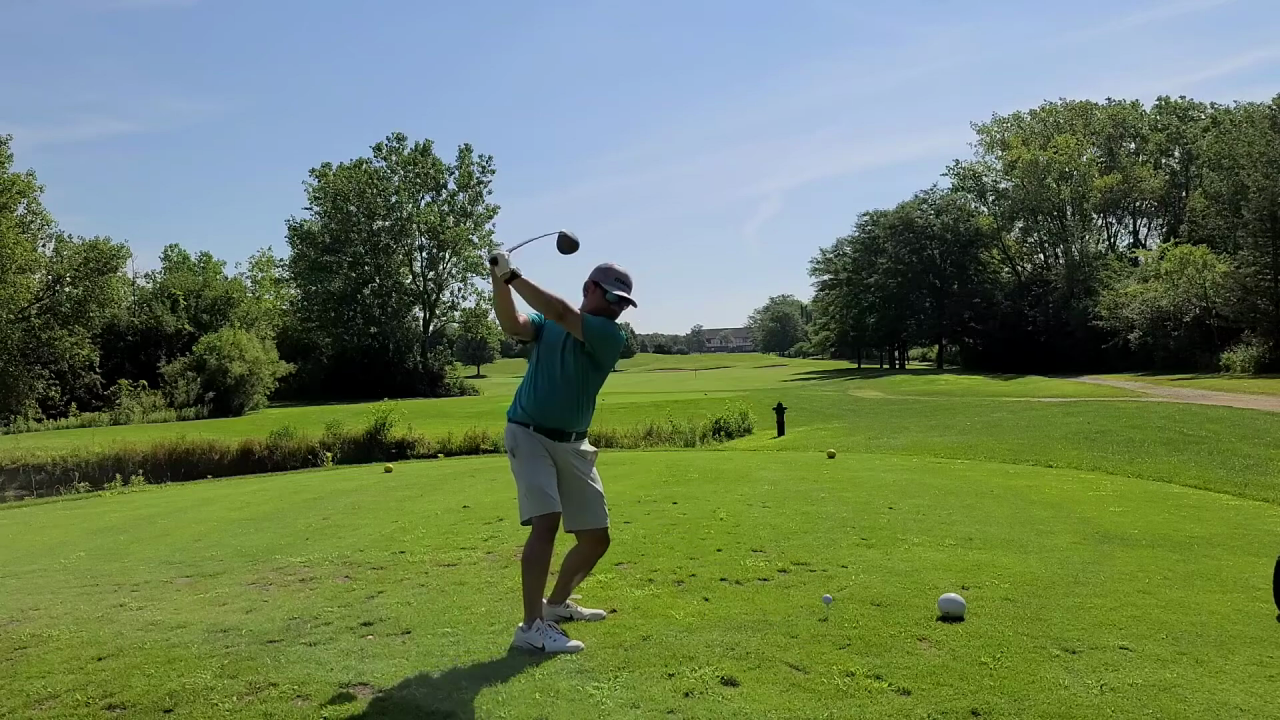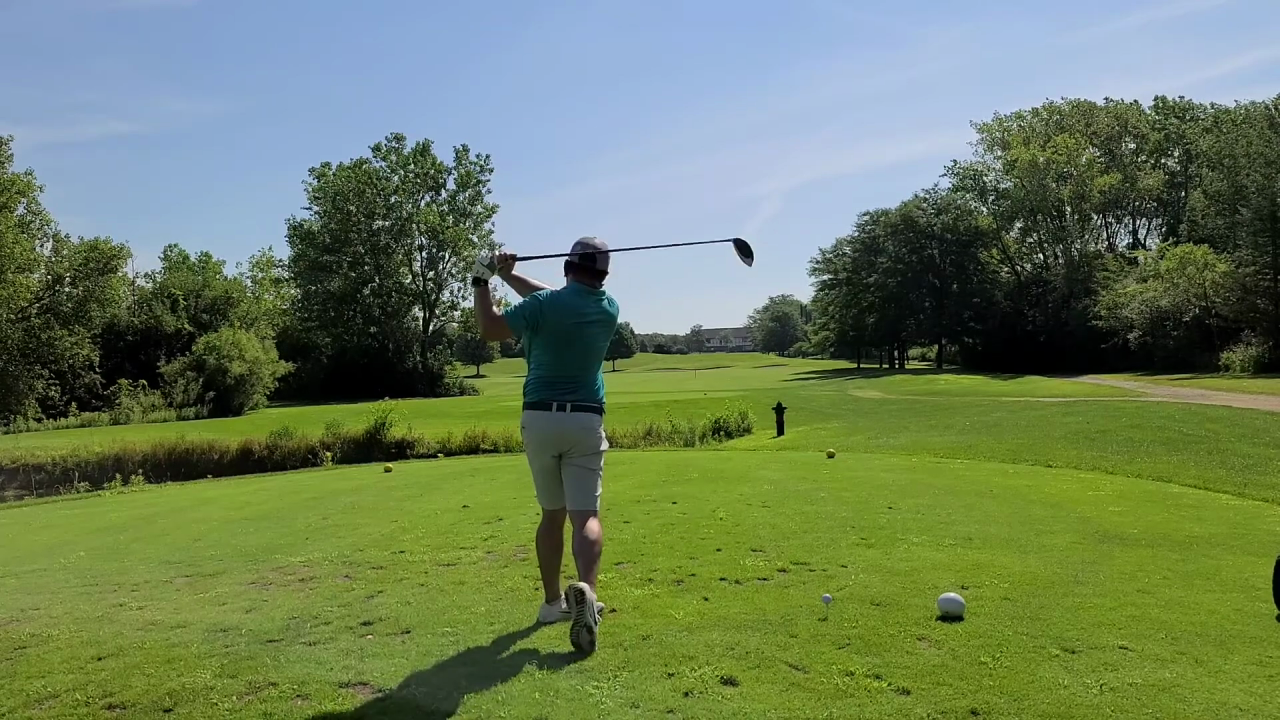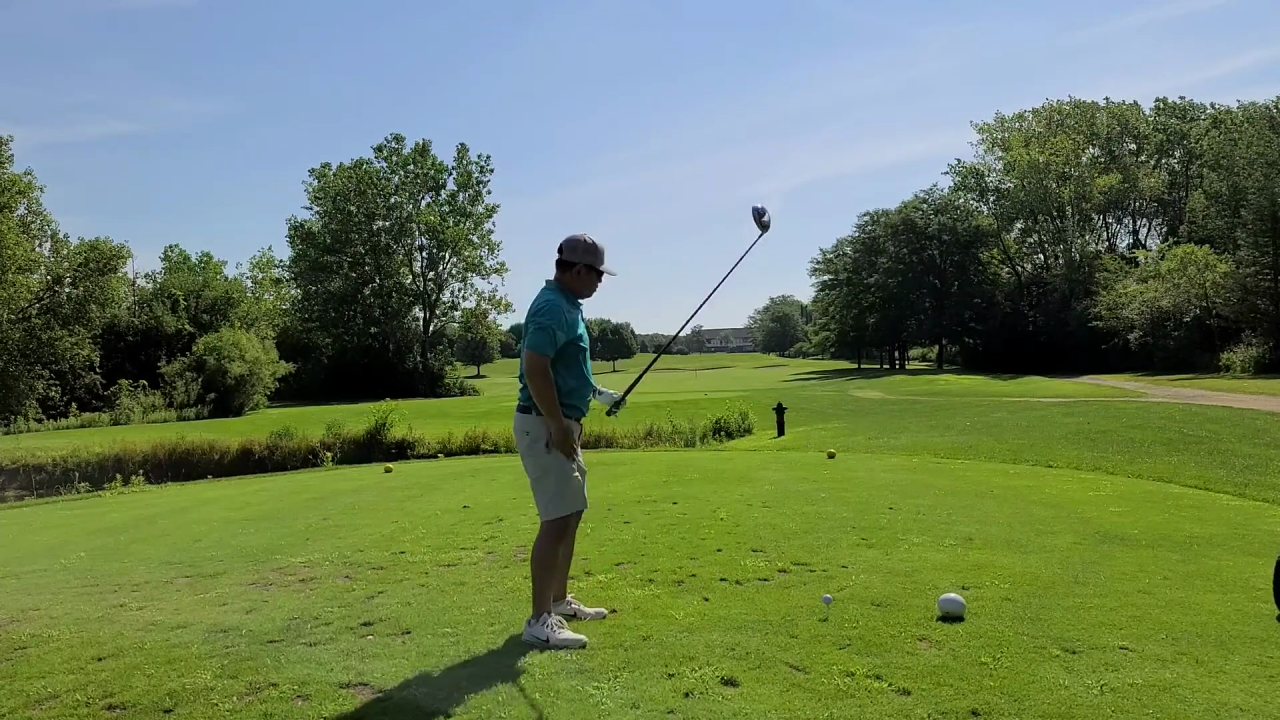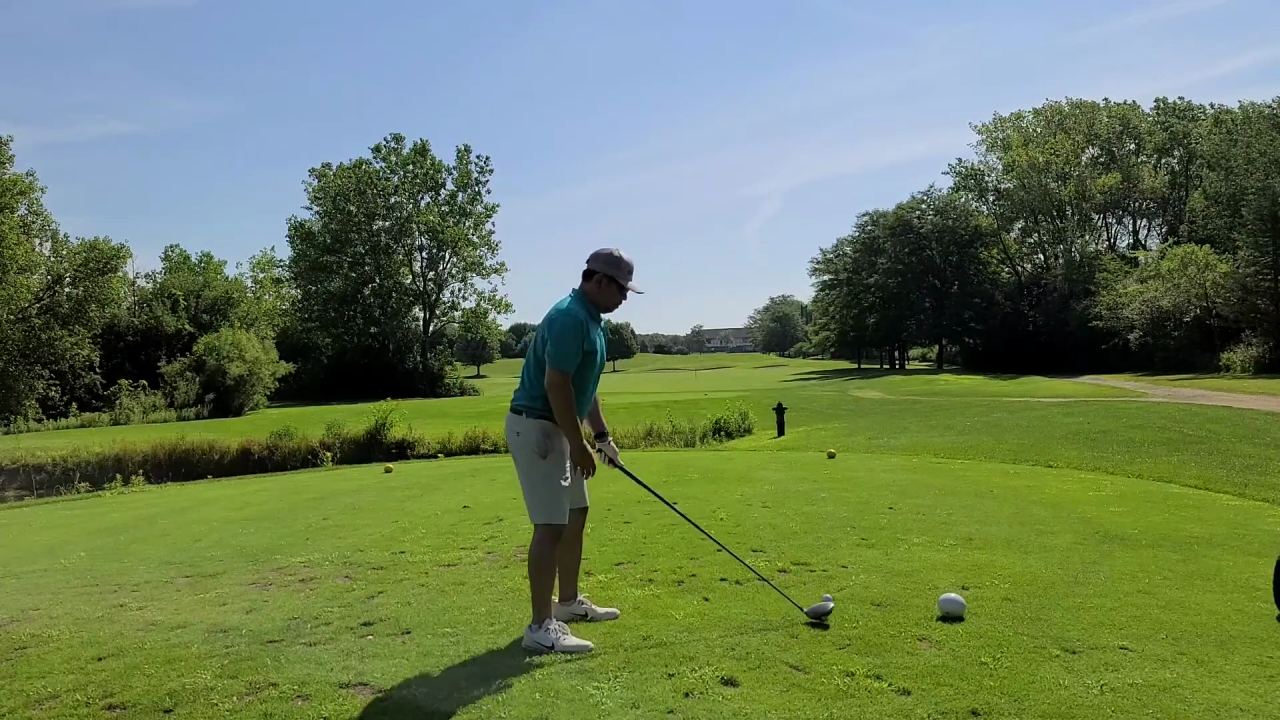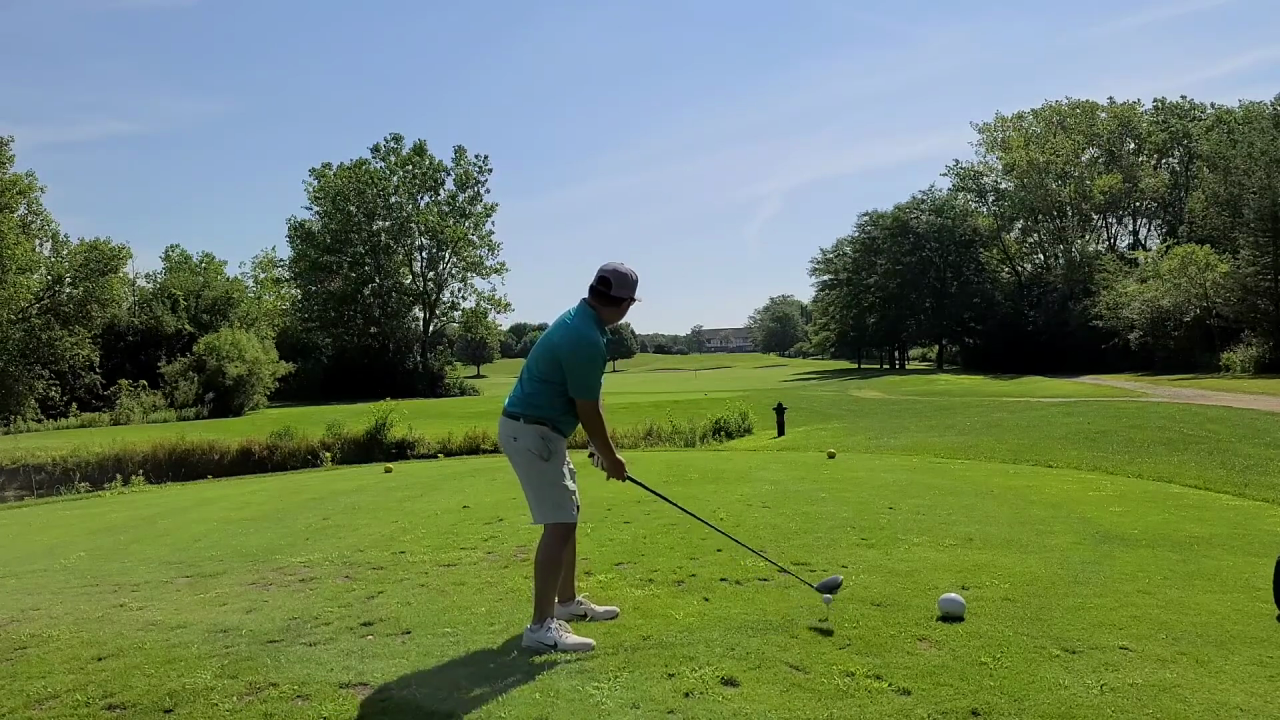
dt=1s
person 1, frame 1
left shoulder: (610, 336)
right shoulder: (545, 320)
left elbow: (563, 315)
right elbow: (513, 325)
left wrist: (515, 279)
right wrist: (499, 284)
left hip: (573, 445)
right hip: (527, 434)
left knee: (597, 536)
right knee: (546, 520)
left ankle: (557, 601)
right ankle: (532, 625)
person 1, frame 2
left shoulder: (546, 305)
right shoulder: (610, 309)
left elbow: (489, 329)
left wrist: (482, 280)
right wrist: (509, 275)
left hip: (539, 419)
right hip: (585, 422)
left knee: (553, 512)
right knee: (585, 514)
left ankle: (553, 601)
right ankle: (585, 590)
person 1, frame 3
left shoulder: (564, 304)
right shoulder: (553, 306)
right elbow: (534, 366)
left wrist: (596, 392)
right wrist: (556, 425)
left hip: (563, 423)
right hip: (546, 427)
left knee: (571, 514)
right knee: (558, 519)
left ankle: (559, 600)
right ankle: (540, 621)
person 1, frame 4
left shoulder: (590, 319)
right shoulder: (570, 317)
right elbow: (556, 384)
left wrist: (602, 436)
right wrist: (577, 445)
left hip: (554, 429)
right hip: (535, 427)
left knee: (574, 516)
right knee: (550, 524)
left ankle: (568, 601)
right ankle: (541, 626)
person 1, frame 5
left shoulder: (579, 320)
right shoulder: (586, 339)
left elbow: (587, 401)
right elbow: (587, 409)
left wrist: (602, 447)
right wrist: (610, 457)
left hip: (538, 430)
right hip: (532, 432)
left knee: (568, 517)
right knee: (558, 524)
left ankle: (567, 602)
right ankle: (541, 626)
